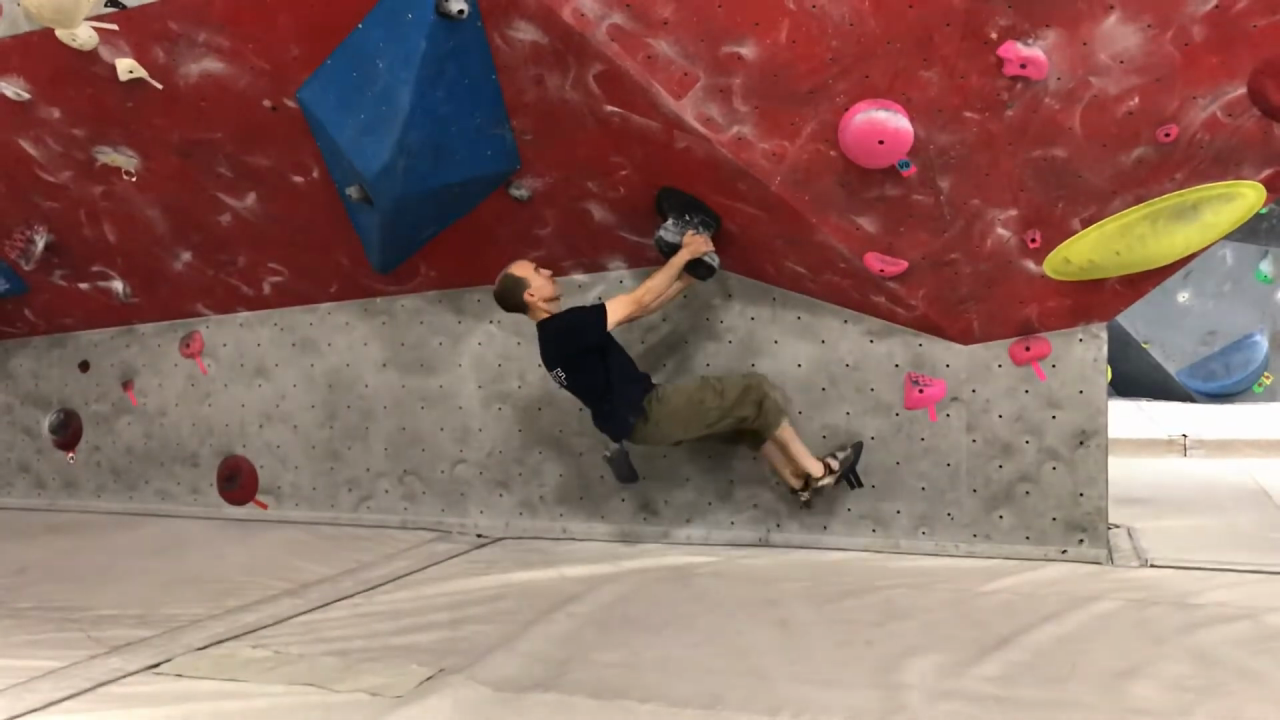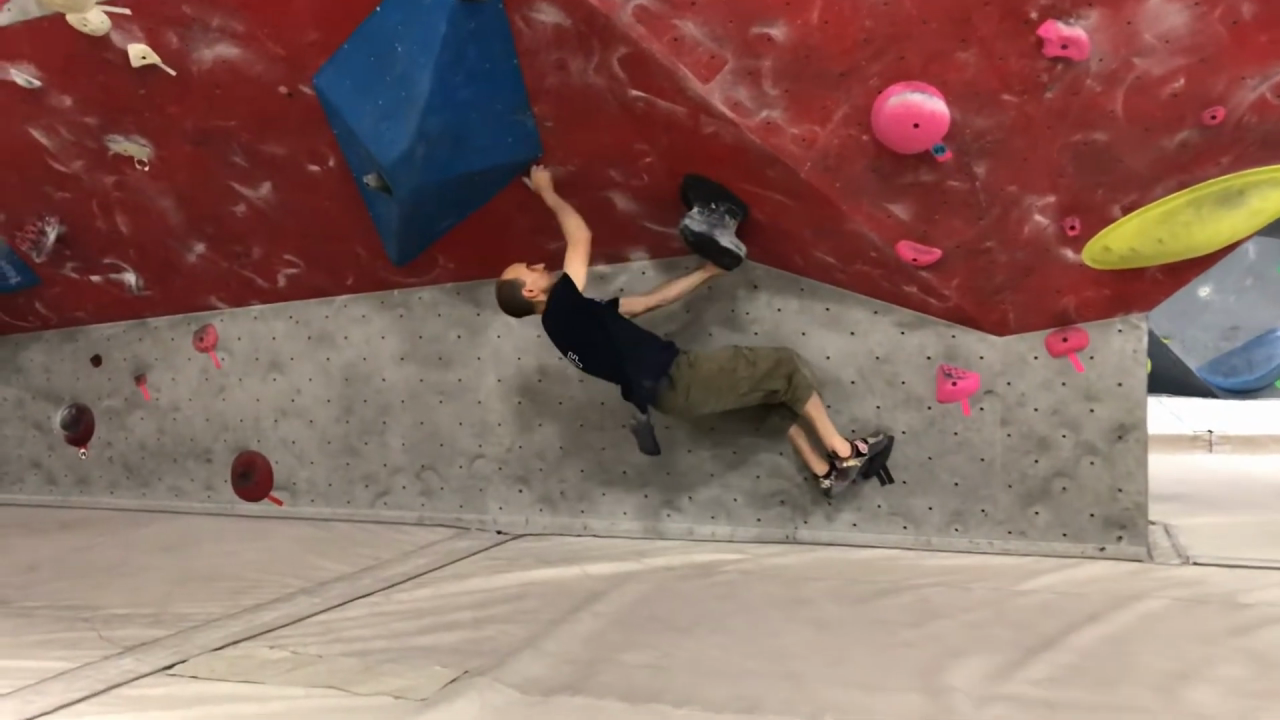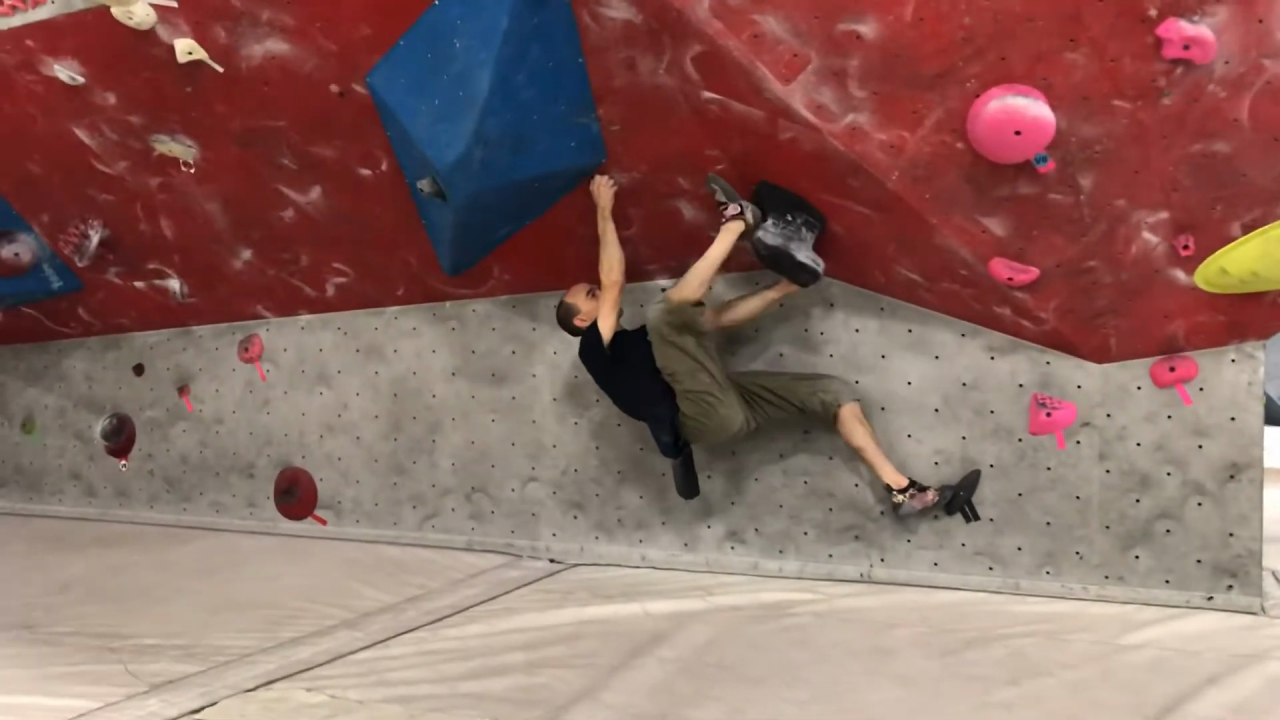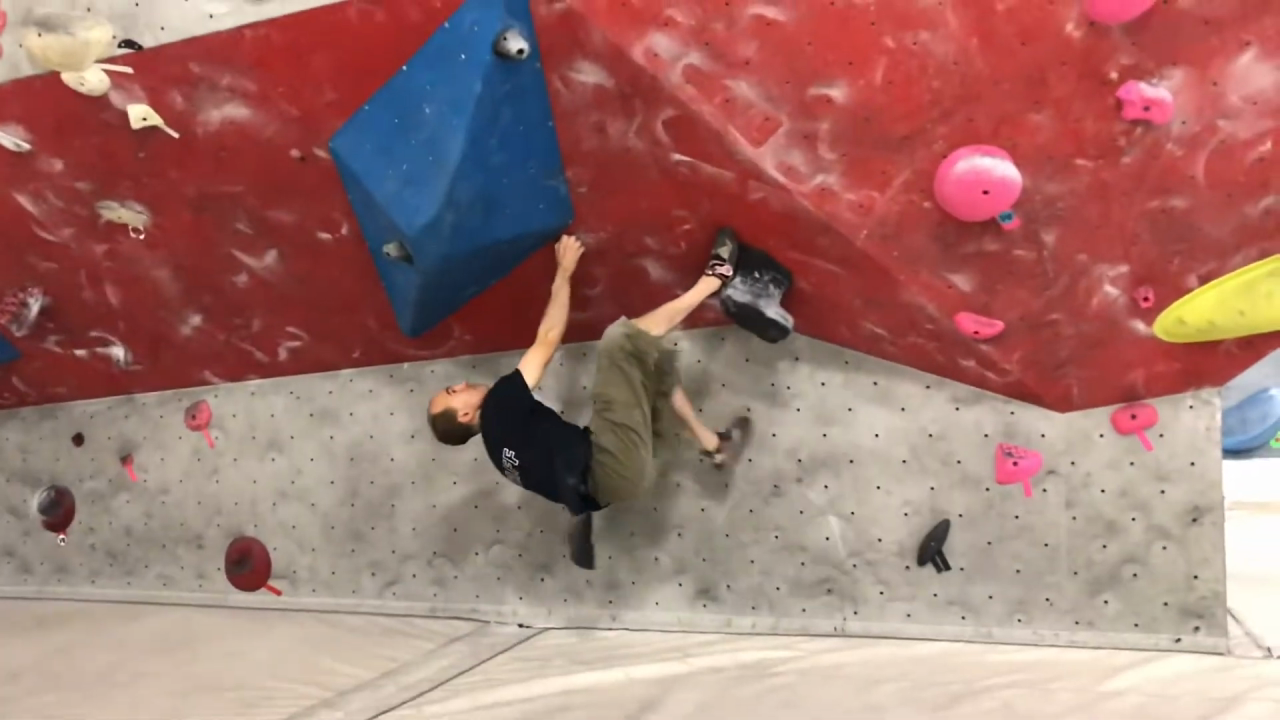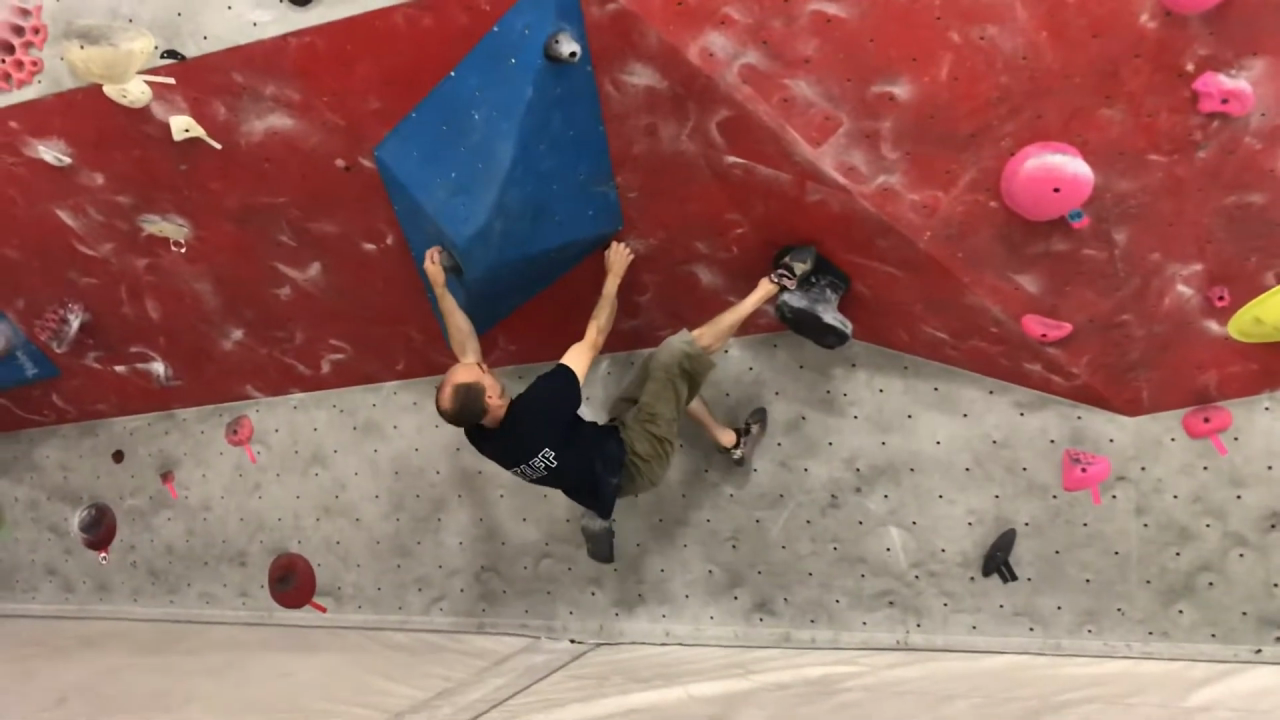
dt=1s
person 1, frame 1
left shoulder: (561, 331)
right shoulder: (564, 328)
left elbow: (636, 308)
right elbow: (638, 303)
left wrist: (688, 276)
right wrist: (684, 253)
left hip: (641, 413)
right hip: (646, 415)
left knee: (746, 409)
right knee: (755, 391)
left ankle: (800, 484)
right ankle: (815, 470)
person 1, frame 2
left shoulder: (571, 316)
right shoulder: (562, 309)
left elbow: (649, 301)
right elbow: (582, 239)
left wrist: (707, 272)
right wrist: (547, 192)
left hip: (670, 386)
right hip: (677, 381)
left knee: (776, 385)
right knee: (786, 367)
left ankle: (825, 471)
right ankle: (842, 450)
person 1, frame 3
left shoulder: (649, 339)
right shoulder: (596, 350)
left elbow: (719, 317)
right elbow: (614, 280)
left wrist: (782, 288)
right wrist: (604, 212)
left hip: (731, 402)
right hip: (708, 414)
left knee: (833, 391)
right knee: (669, 313)
left ankle: (900, 489)
right ankle: (733, 226)
person 1, frame 4
left shoulder: (502, 435)
right shoulder: (498, 408)
right elbow: (548, 340)
right wrist: (564, 272)
left hip: (606, 473)
right hip: (620, 468)
left knee: (657, 364)
right knee: (622, 338)
left ankle: (713, 445)
right ankle: (712, 280)
person 1, frame 5
left shoulder: (478, 432)
right shoulder: (536, 411)
left elbow: (465, 347)
right elbow: (593, 341)
left wrist: (439, 289)
right wrist: (613, 277)
left hip: (608, 452)
right hip: (633, 462)
left knee: (664, 365)
right knee: (678, 353)
left ankle: (730, 439)
right ankle: (770, 286)
